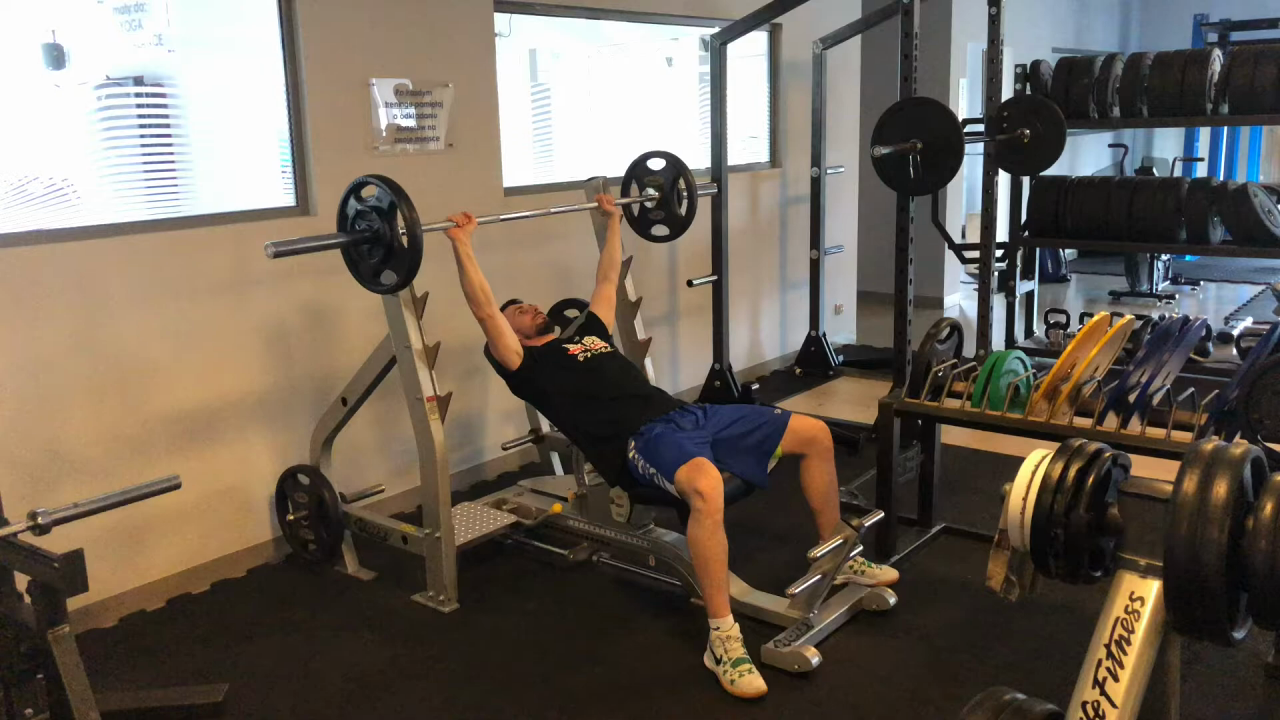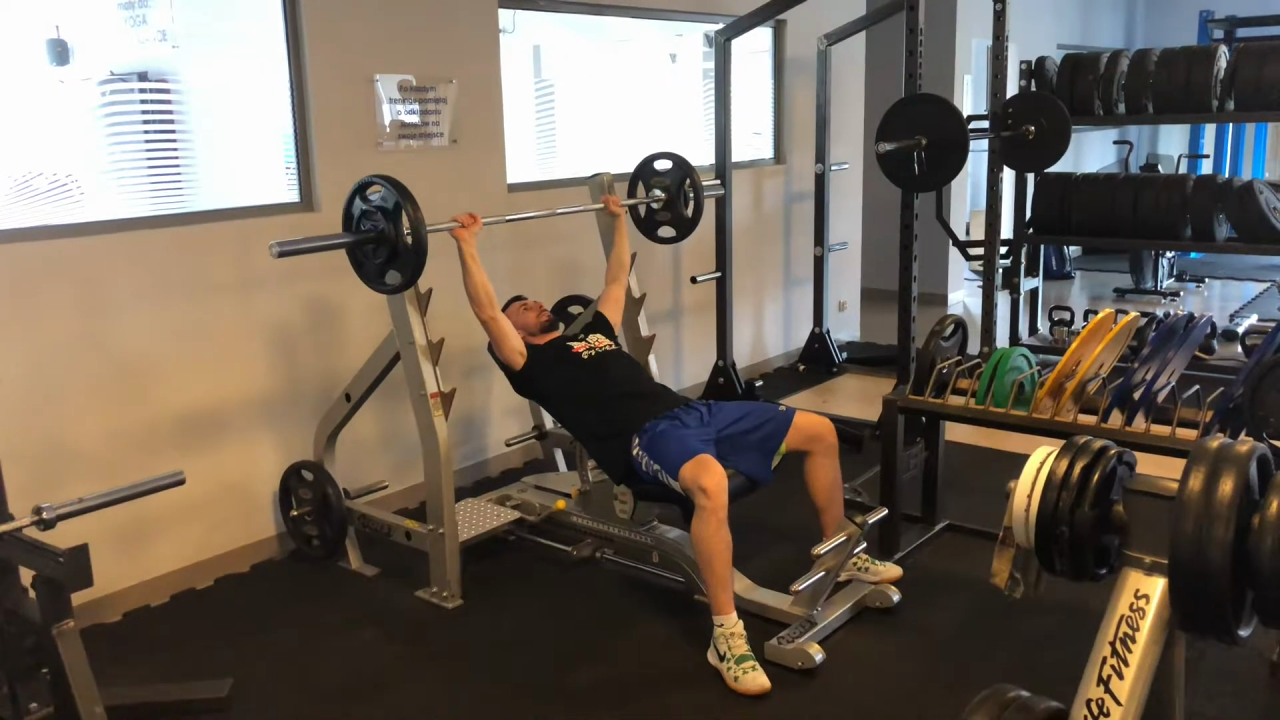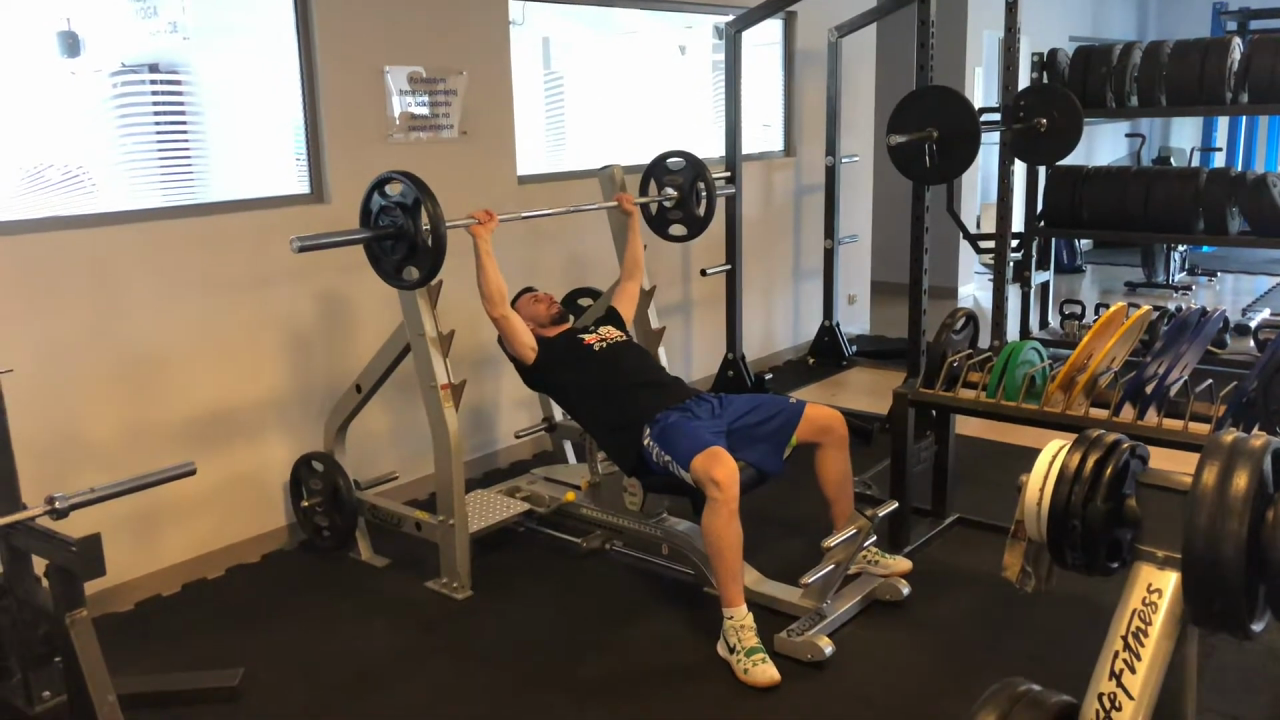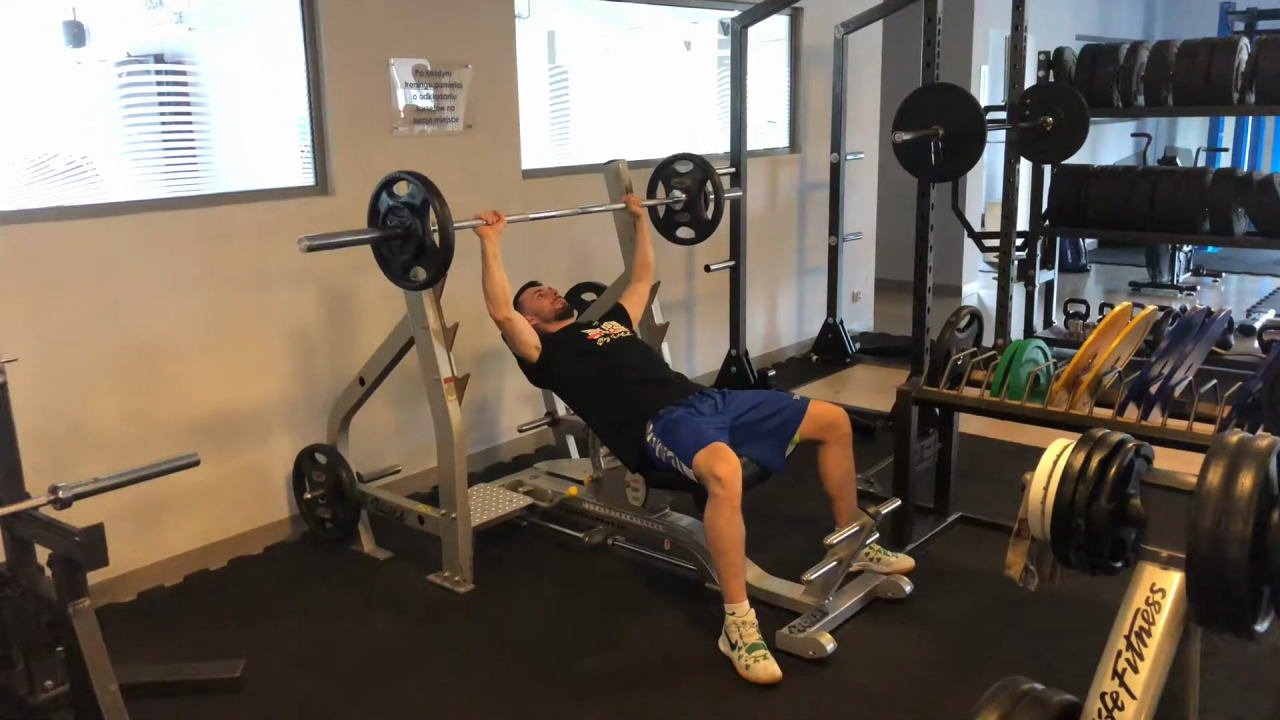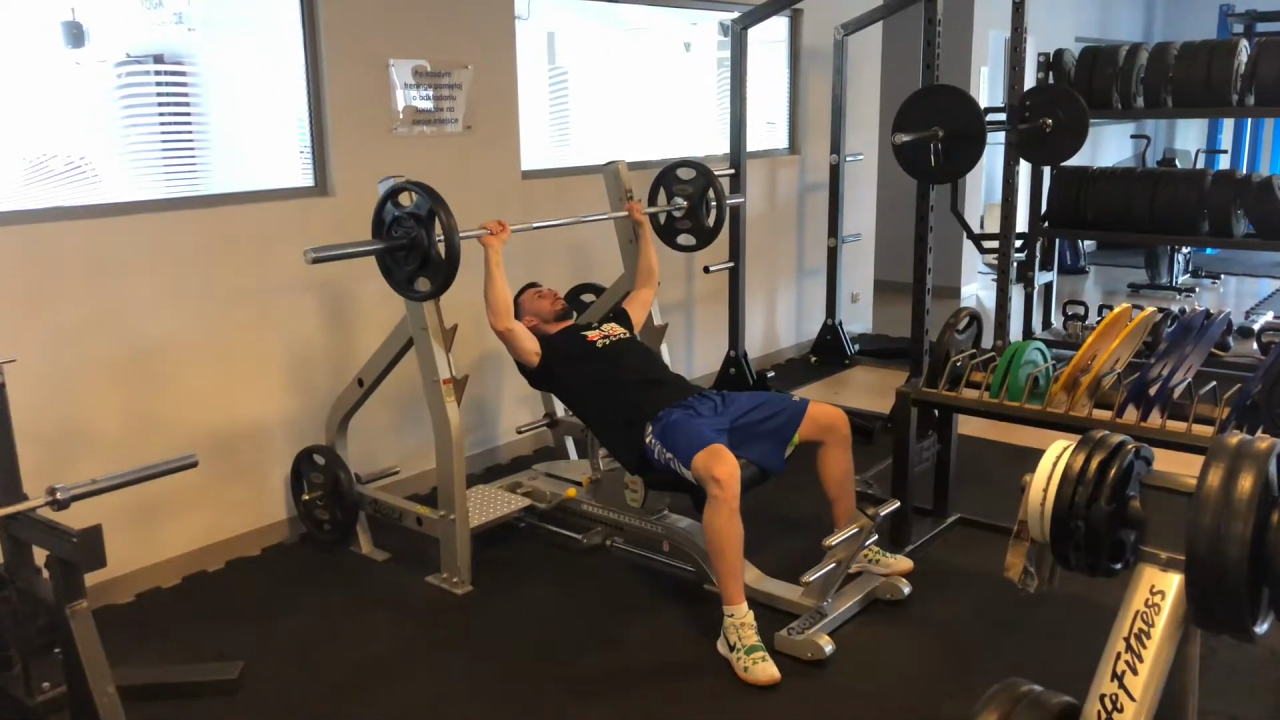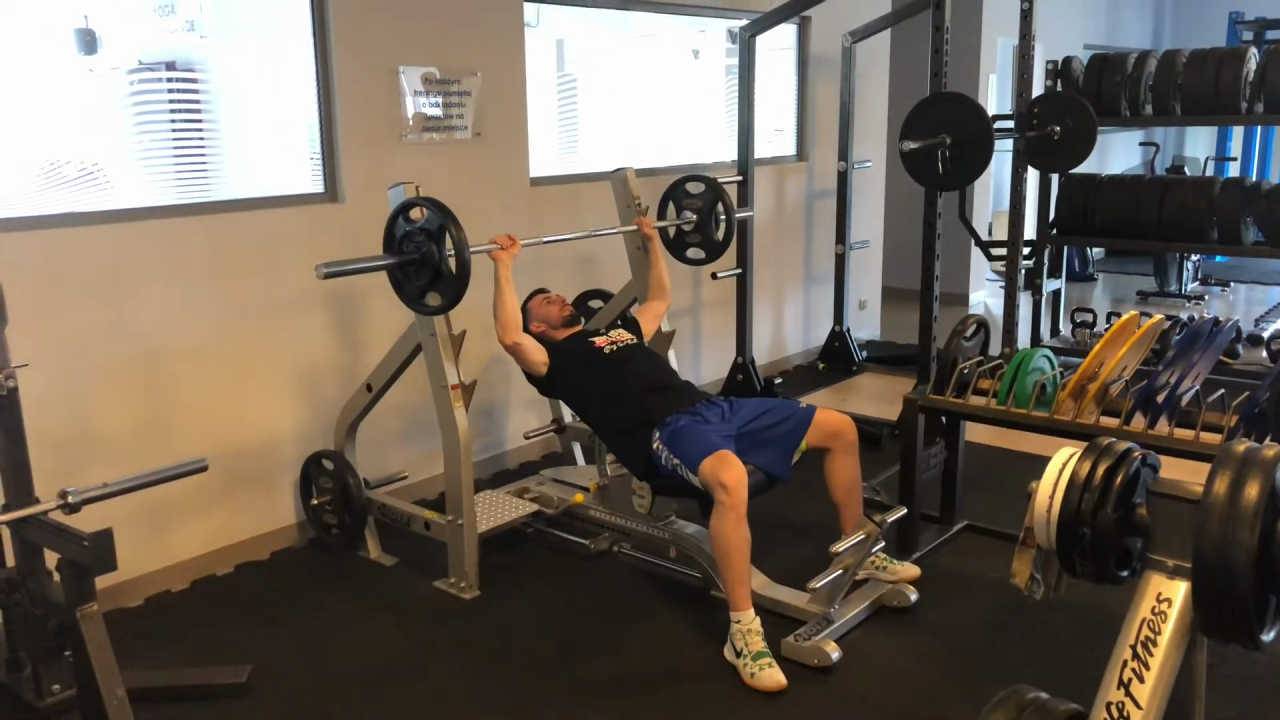
dt=0.7s
person 1, frame 1
left shoulder: (587, 334)
right shoulder: (527, 365)
left elbow: (608, 279)
right elbow: (484, 311)
left wrist: (613, 221)
right wrist: (462, 245)
left hip: (687, 414)
right hip: (641, 440)
left knee: (816, 435)
right knee: (706, 489)
left ankle: (837, 560)
right ankle: (723, 639)
person 1, frame 2
left shoulder: (592, 333)
right shoulder: (531, 363)
left elbow: (617, 280)
right elbow: (487, 313)
left wrist: (620, 221)
right wrist: (466, 245)
left hip: (691, 411)
right hip: (645, 436)
left knee: (820, 432)
right knee: (710, 485)
left ankle: (841, 557)
right ankle: (726, 636)
person 1, frame 3
left shoulder: (605, 325)
right shoulder: (542, 354)
left elbow: (632, 277)
right elbow: (497, 310)
left wrist: (633, 219)
right wrist: (483, 241)
left hip: (701, 403)
right hip: (656, 427)
left knee: (831, 424)
right knee: (722, 477)
right ankle: (736, 629)
person 1, frame 4
left shoulder: (609, 321)
right shoulder: (545, 350)
left elbow: (642, 279)
right elbow: (501, 312)
left wrist: (640, 220)
right wrist: (490, 242)
left hip: (704, 399)
right hip: (658, 423)
left knee: (834, 421)
right knee: (724, 472)
right ankle: (738, 624)
person 1, frame 5
left shoulder: (609, 323)
right shoulder: (545, 352)
left elbow: (647, 286)
right elbow: (501, 323)
left wrist: (642, 227)
right wrist: (494, 252)
left hip: (703, 400)
right hip: (658, 425)
left knee: (834, 422)
right knee: (723, 474)
right ankle: (736, 626)
person 1, frame 6
left shoulder: (618, 330)
right shoulder: (554, 358)
left elbow: (659, 299)
right elbow: (510, 337)
left wrist: (652, 241)
right wrist: (504, 265)
left hip: (712, 407)
right hip: (666, 431)
left knee: (840, 429)
right knee: (730, 481)
right ankle: (743, 633)
